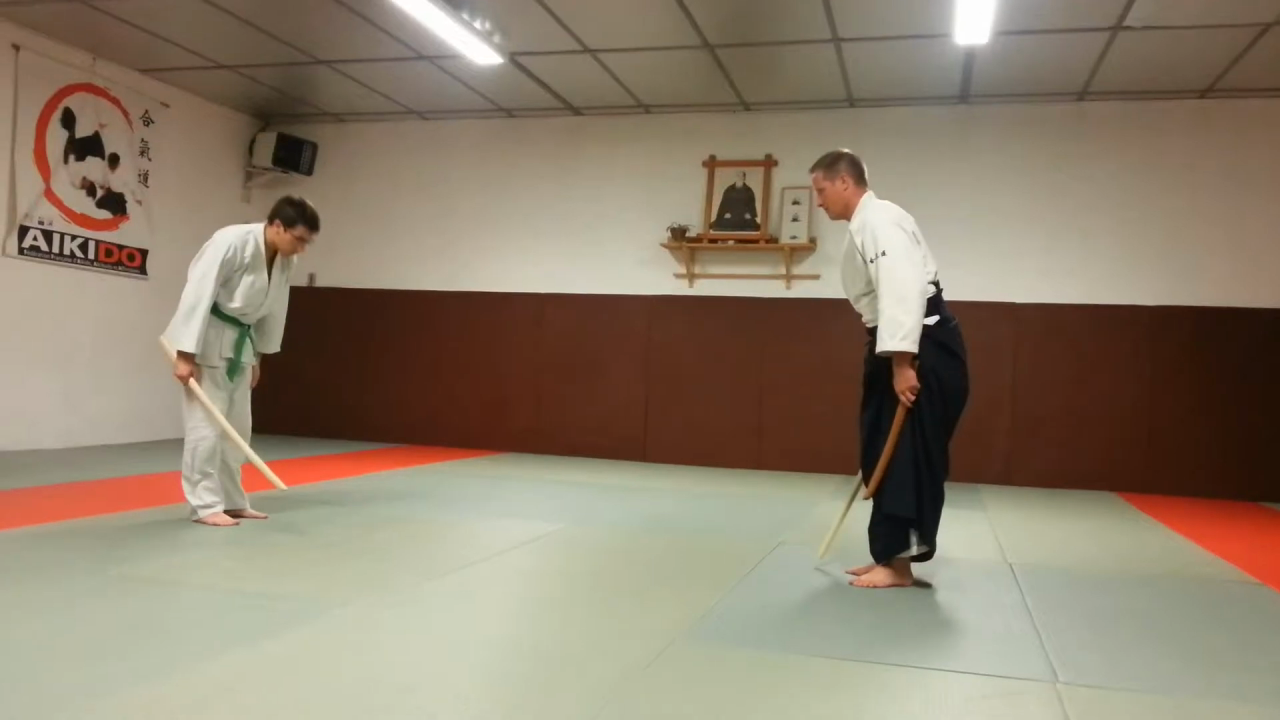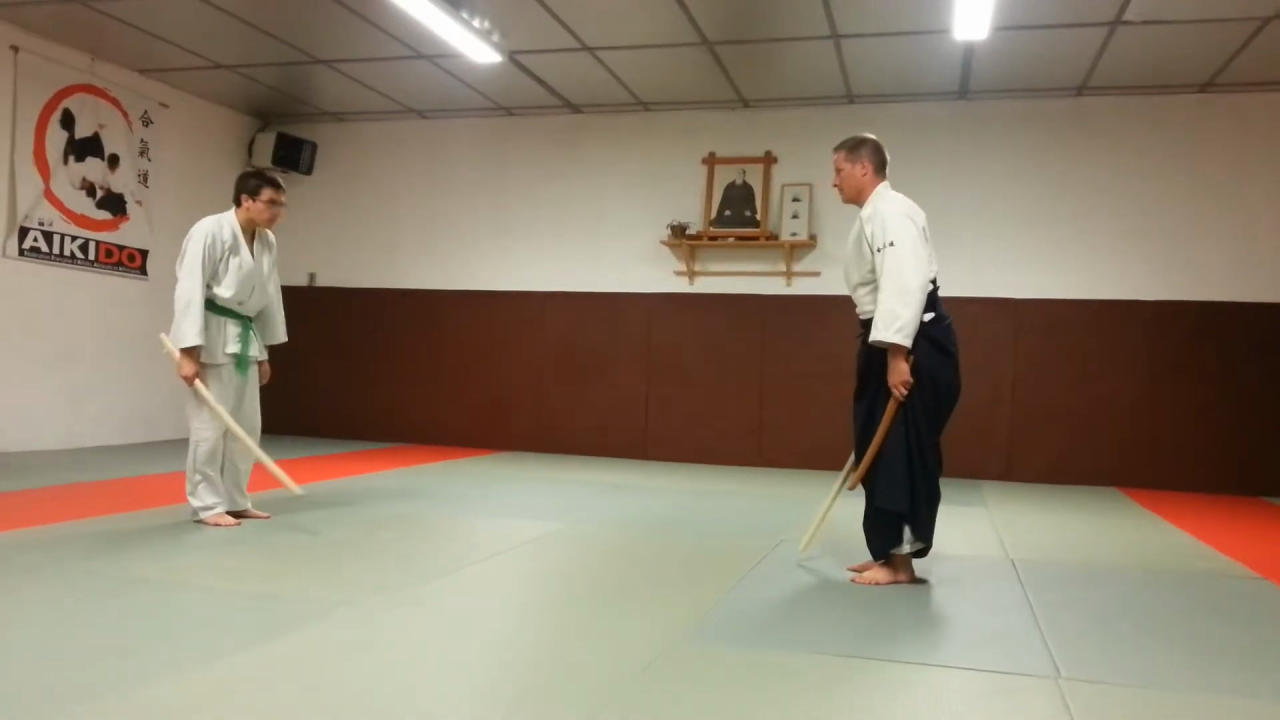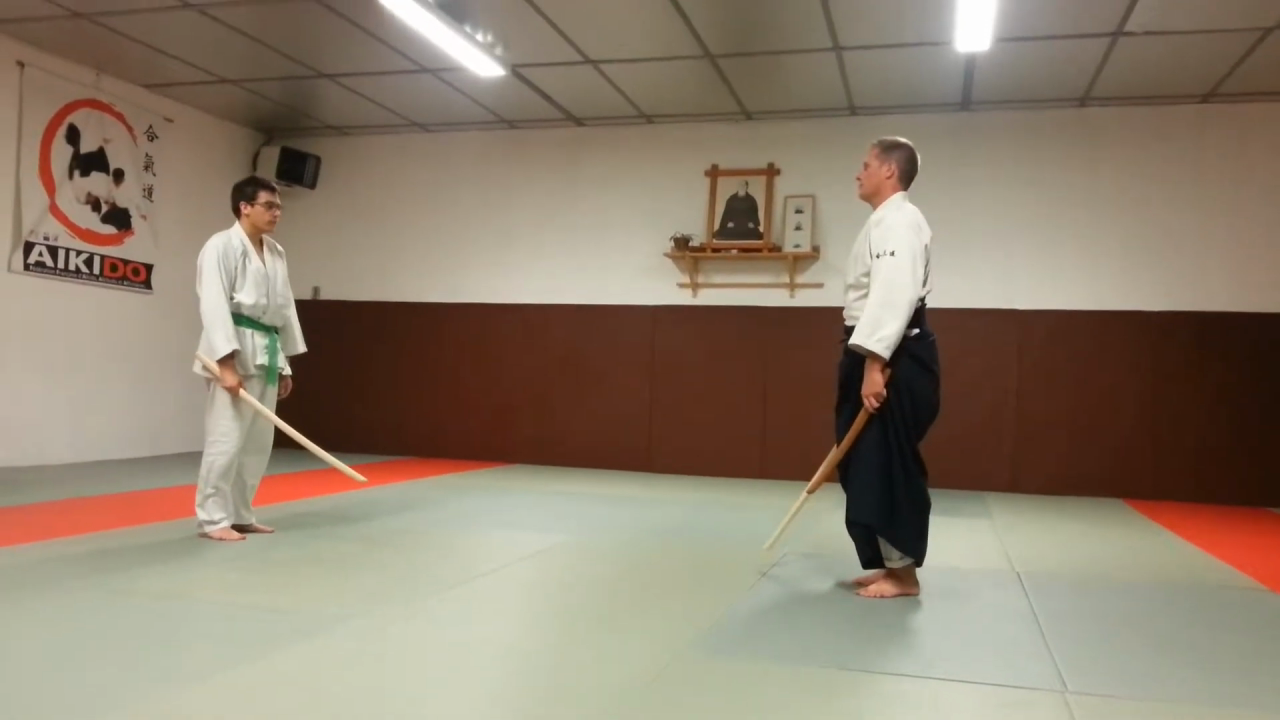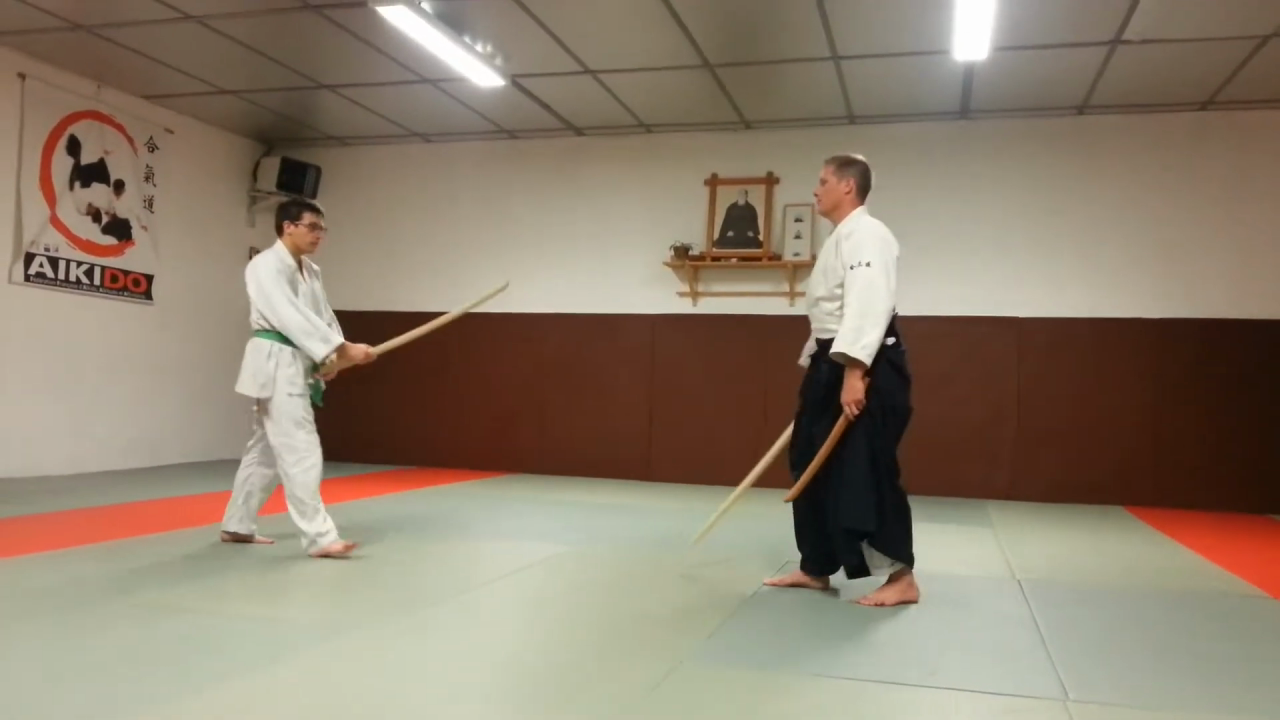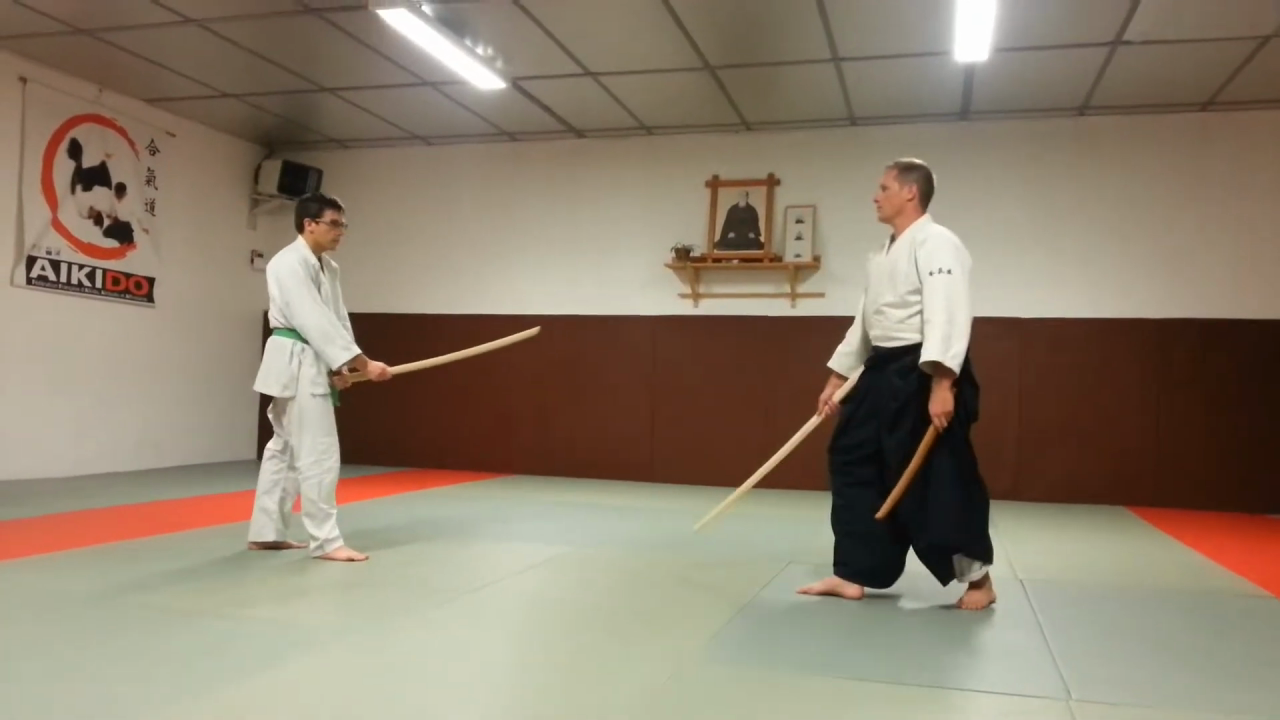
dt=1s
person 1, frame 1
left shoulder: (879, 220)
right shoulder: (866, 225)
left elbow: (904, 291)
left wrist: (903, 363)
right wrist: (893, 359)
left hip: (923, 351)
right hip: (904, 348)
left knee: (908, 455)
right knee: (884, 454)
left ankle: (899, 563)
right ankle: (892, 555)
person 1, frame 2
left shoulder: (891, 212)
right shoulder: (874, 216)
left elbow: (905, 286)
left wrist: (898, 356)
left hip: (912, 346)
right hip: (892, 343)
left knee: (902, 451)
right knee: (880, 450)
left ankle: (899, 560)
right ankle: (891, 552)
person 1, frame 3
left shoulder: (898, 220)
right shoulder: (885, 221)
left elbow: (894, 297)
left wrist: (875, 365)
left hip: (891, 359)
right hip: (878, 355)
left knee: (889, 464)
right knee: (868, 463)
left ankle: (903, 573)
right ankle: (891, 563)
person 1, frame 4
left shoulder: (866, 234)
right shoulder: (839, 240)
left elbow: (869, 308)
left wrist: (855, 373)
right wrist: (817, 371)
left hip: (866, 367)
right hip: (833, 365)
left knee: (865, 472)
right knee: (815, 467)
left ankle: (900, 578)
right ankle: (816, 568)
person 1, frame 5
left shoulder: (937, 243)
right shoulder: (883, 253)
left elbow: (948, 317)
right elbow: (865, 321)
left wrist: (943, 384)
right wrist: (837, 379)
left hip: (924, 376)
right hip: (884, 374)
left knee: (941, 479)
right knee: (853, 466)
left ankle: (978, 579)
right ankle: (852, 574)
person 2, frame 1
left shoulder: (285, 259)
right shoulder: (231, 242)
right elbow: (198, 295)
left wrist: (256, 357)
right wrist: (185, 355)
left hip: (239, 343)
right hip: (209, 341)
left knee: (238, 426)
right knee: (206, 423)
left ankle: (232, 500)
right ankle: (205, 503)
person 2, frame 2
left shoulder: (267, 241)
right shoulder: (209, 232)
right elbow: (190, 291)
left wrist: (264, 352)
right wrist: (188, 353)
left hip: (244, 339)
right hip: (212, 338)
left knee: (247, 426)
right knee: (210, 425)
left ankle: (235, 501)
right ankle: (207, 505)
person 2, frame 3
left shoulder: (275, 253)
right shoulder: (221, 247)
right elbow: (215, 307)
left wrist: (284, 364)
right wrist: (227, 364)
left hip: (266, 353)
right hip: (235, 352)
left knee: (258, 440)
right knee: (226, 437)
left ankle: (239, 515)
right ankle: (213, 518)
person 2, frame 4
left shoulder: (310, 270)
right shoulder: (266, 266)
left elbow: (324, 316)
right elbow: (293, 319)
left wrist: (334, 356)
right wrist: (343, 348)
left hip: (297, 366)
right hip: (277, 364)
left knee: (265, 449)
right knee: (300, 450)
left ankle: (237, 525)
right ankle: (320, 536)
person 2, frame 5
left shoulder: (328, 267)
right shoulder: (289, 264)
left elbow: (337, 319)
right elbow: (315, 322)
left wrist: (340, 367)
right wrist: (362, 362)
left hip: (313, 364)
right hip: (296, 363)
left knee: (284, 449)
right knee: (318, 453)
left ankle: (265, 531)
right ankle: (326, 541)
